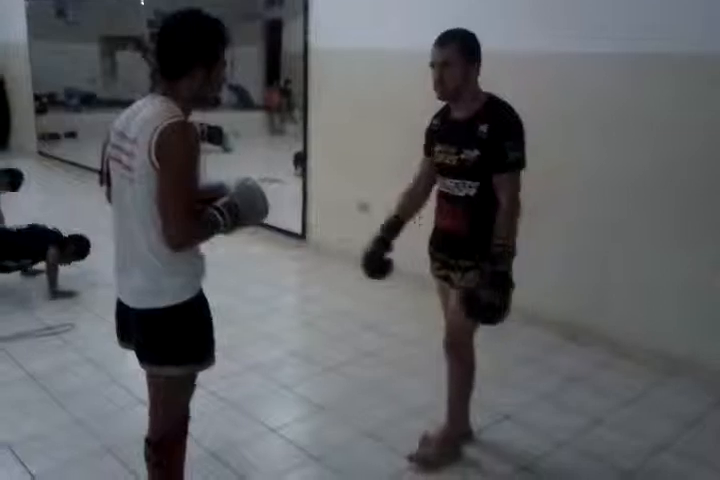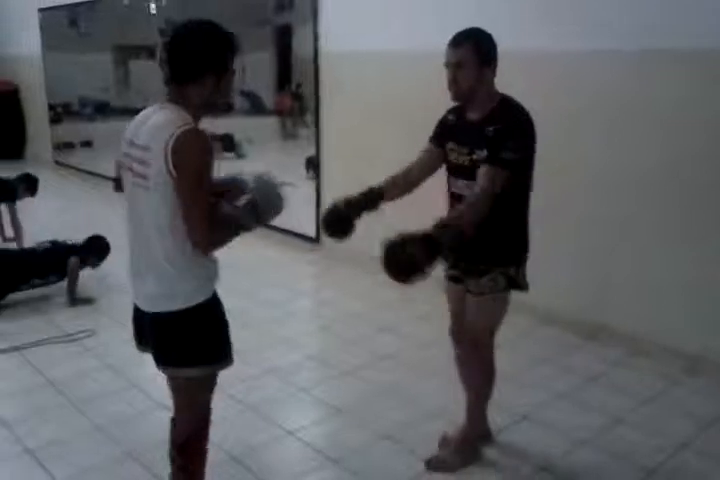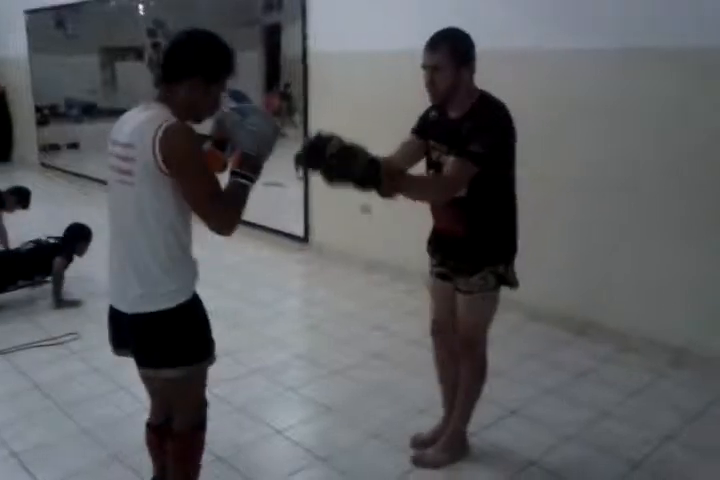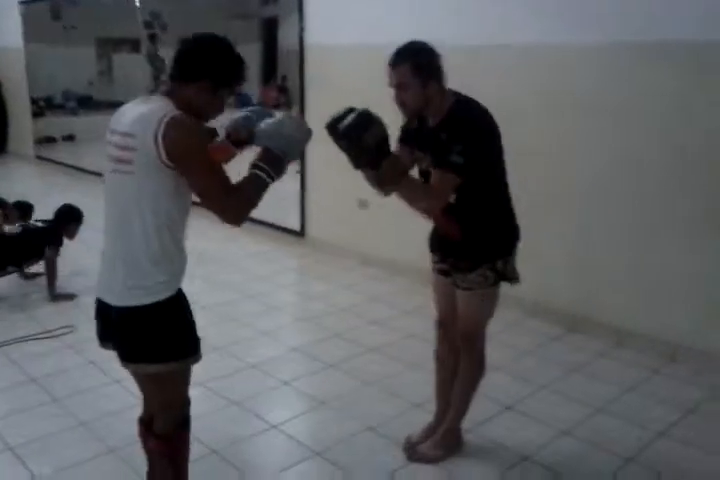
dt=0.2s
person 1, frame 1
left shoulder: (130, 117)
right shoulder: (176, 132)
right elbow: (178, 234)
right wrist: (227, 213)
left hip: (136, 294)
right hip: (170, 303)
left knee: (167, 408)
right knee: (170, 418)
person 1, frame 2
left shoulder: (140, 124)
right shoulder: (189, 139)
right elbow: (204, 238)
left wrist: (210, 193)
right wrist: (246, 212)
left hip: (151, 299)
right hip: (185, 306)
left knee: (189, 408)
right knee: (193, 418)
person 1, frame 3
left shoulder: (129, 122)
right shoulder: (175, 134)
right elbow: (222, 220)
left wrist: (211, 148)
right wrist: (248, 164)
left hip: (127, 301)
right hip: (166, 306)
left knee: (163, 410)
right knee: (188, 417)
person 1, frame 4
left shoulder: (128, 114)
right shoulder: (178, 126)
right elbow: (232, 209)
left wrist: (229, 142)
right wrist: (271, 161)
left hip: (115, 294)
right hip: (151, 299)
left knee: (157, 405)
right knee: (172, 414)
person 2, frame 1
left shoulder: (500, 123)
right shoulder: (439, 122)
left elbow: (508, 202)
right elbow: (422, 182)
left wrist: (500, 266)
right wrist: (388, 232)
left hip: (478, 255)
right hip: (444, 247)
left knee: (456, 340)
right knee: (456, 338)
left ankle: (450, 437)
right ankle: (459, 423)
person 2, frame 2
left shoulder: (512, 124)
right shoulder: (453, 120)
left elbow: (482, 197)
right elbow: (416, 172)
left wrist: (432, 238)
right wrist: (366, 199)
left hip: (494, 255)
right hip: (458, 246)
left knee: (477, 342)
right knee: (461, 337)
left ankle: (470, 438)
right ankle: (477, 422)
person 2, frame 3
left shoulder: (489, 120)
right shoulder: (435, 116)
left elbow: (446, 185)
right elbow: (397, 160)
left wrist: (379, 179)
left hip: (486, 254)
right hip: (444, 247)
left knee: (468, 340)
right knee: (441, 331)
left ankle: (456, 433)
right ankle: (449, 420)
person 2, frame 4
left shoulder: (470, 126)
right shoulder: (419, 120)
left elbow: (432, 200)
right elbow: (389, 182)
left wrist: (381, 163)
right wrist: (367, 157)
left hip: (485, 248)
right hip: (446, 243)
left knee: (469, 337)
right knee: (445, 329)
left ankle: (451, 430)
right ankle: (439, 420)
